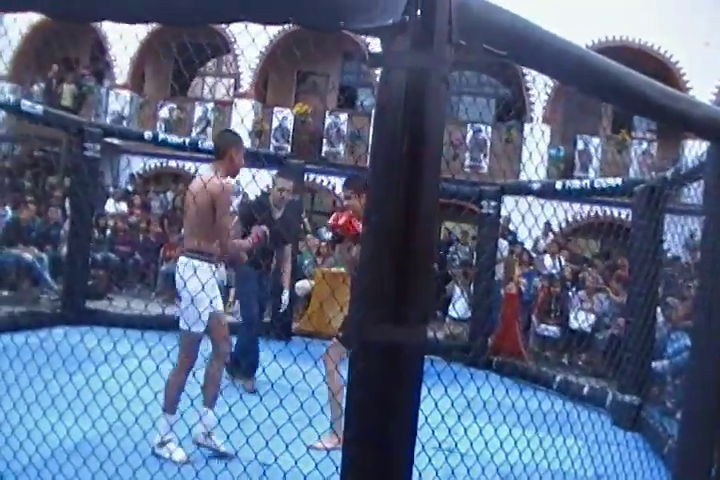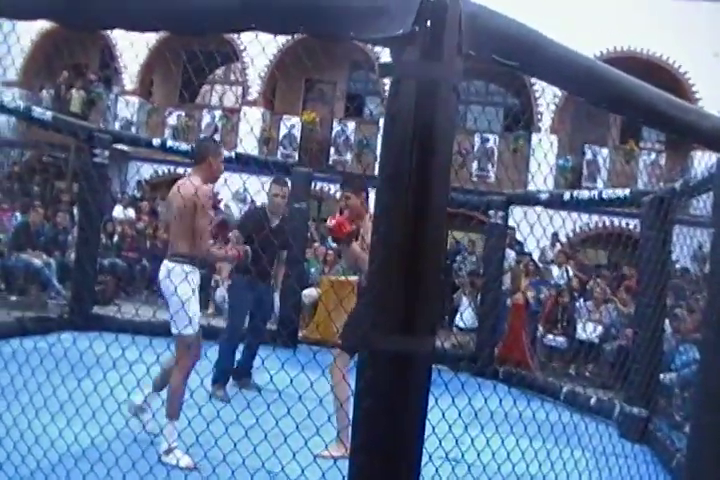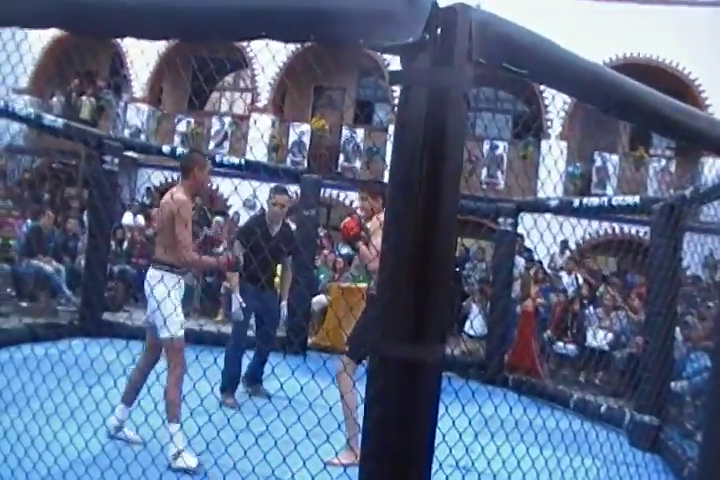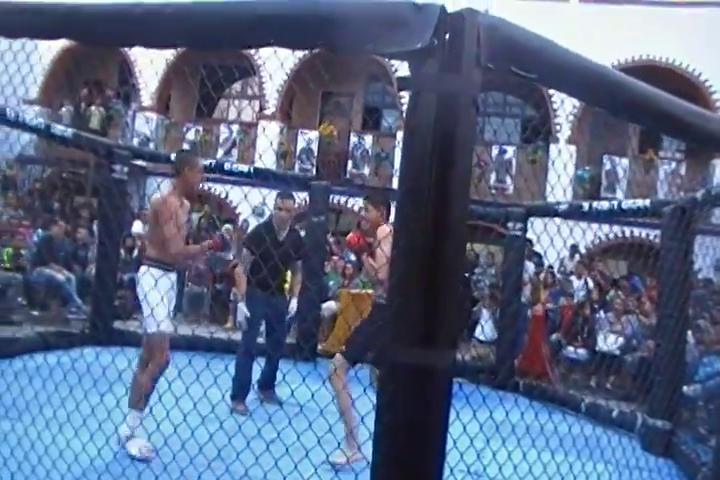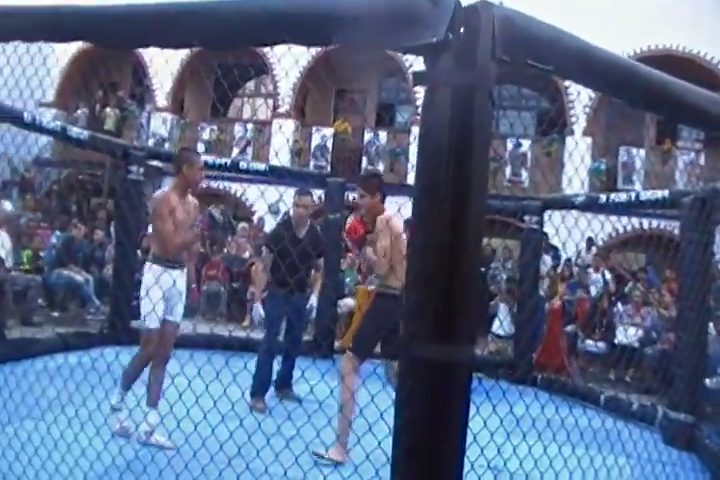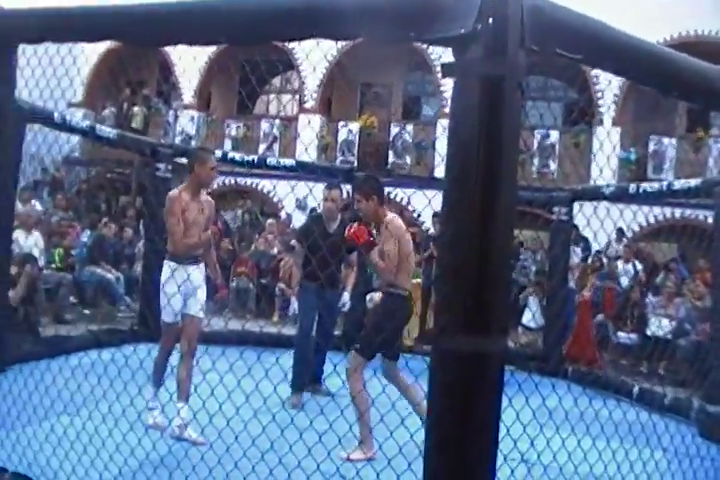
dt=0.2s
person 1, frame 1
left shoulder: (199, 182)
right shoulder: (220, 188)
right elbow: (228, 247)
right wrist: (254, 239)
left hip: (200, 267)
right hip: (198, 270)
left knee: (223, 347)
right knee: (187, 358)
left ankle: (206, 428)
right ankle: (163, 436)
person 1, frame 2
left shoulder: (180, 187)
right shoulder: (203, 191)
right elbow: (203, 250)
left wrist: (214, 227)
right wrist: (230, 254)
left hip: (177, 269)
right hip: (183, 273)
left knee: (189, 352)
right knee: (187, 358)
left ankle: (145, 400)
right ankle: (170, 445)
person 1, frame 3
left shoulder: (172, 198)
right shoulder: (181, 202)
right elbow: (186, 258)
right wrist: (220, 262)
left hip: (165, 278)
right hip: (165, 280)
left knee: (151, 356)
right knee: (177, 364)
left ankle: (118, 419)
right ankle: (177, 448)
person 1, frame 4
left shoulder: (183, 204)
right shoulder: (164, 202)
right elbow: (174, 252)
right wrist: (207, 247)
left hip: (168, 278)
right hip: (154, 277)
left knee: (149, 357)
right knee: (159, 358)
left ankle: (130, 427)
right ankle: (132, 432)
person 1, frame 5
left shoulder: (194, 205)
right shoulder: (163, 199)
right elbow: (171, 246)
left wrist: (191, 282)
right wrist: (199, 231)
left hip: (179, 276)
right hip: (158, 274)
left knee: (164, 354)
right knee: (148, 352)
left ankle: (149, 427)
right ankle: (118, 402)
person 1, frame 6
left shoulder: (208, 203)
right shoulder: (175, 198)
right elbow: (179, 244)
left wrist: (218, 279)
right wrist: (211, 234)
left hip: (198, 272)
right hip: (175, 271)
left knee: (189, 347)
right knee: (168, 344)
left ankle: (181, 421)
right ankle: (152, 403)
person 2, frame 1
right shoulder: (356, 224)
right elbow: (351, 266)
left wrist: (353, 241)
right wrist: (340, 241)
left knee: (332, 356)
left ankle: (336, 433)
person 2, frame 2
left shoulder: (370, 221)
right shoulder: (361, 222)
left elbow: (367, 265)
right elbow: (351, 266)
left wrist: (349, 239)
right wrist: (341, 242)
left knee: (339, 364)
left ankle: (343, 442)
person 2, frame 3
left shoulder: (378, 223)
right shoulder: (378, 225)
left elbow: (373, 265)
left wrist: (357, 241)
right wrist: (359, 242)
left hip: (379, 304)
left knee: (345, 369)
left ankle: (351, 449)
person 2, frame 4
left shoulder: (384, 235)
right shoulder: (386, 236)
left elbow: (377, 276)
left wrist: (363, 254)
right wrist: (367, 254)
left hip: (383, 312)
right hip: (391, 312)
left knee: (338, 368)
left ankle: (351, 447)
person 2, frame 5
left shoulder: (385, 223)
right shoulder: (388, 222)
left elbow: (380, 268)
left wrist: (362, 243)
right wrist: (364, 242)
left hip: (386, 300)
right hip: (392, 300)
left knee: (348, 367)
left ankle: (340, 448)
person 2, frame 6
left shoulder: (389, 225)
right shoulder: (388, 223)
left elbow: (388, 272)
left wrist: (367, 249)
right wrist: (369, 247)
left hip: (393, 302)
right hip: (395, 300)
left knee: (354, 368)
right knee: (391, 370)
left ankle: (367, 445)
right ankle: (428, 420)
person 3, frame 1
left shoulder: (288, 220)
right shoulder: (253, 207)
left elbow: (286, 257)
left wrist: (286, 290)
left hip: (264, 272)
right hip: (245, 268)
left knee: (254, 321)
right knee: (250, 318)
left ankle: (235, 364)
right ankle: (246, 372)
person 3, frame 2
left shoulder: (285, 227)
right shoulder: (252, 217)
left wrist: (276, 291)
left hip: (264, 284)
right hip: (242, 280)
left knee: (257, 332)
right knee: (233, 331)
left ankle: (242, 374)
right ankle: (219, 382)
person 3, frame 3
left shoulder: (288, 234)
right shoulder: (252, 226)
left elbow: (286, 268)
left wrist: (284, 298)
right wrist: (235, 294)
left hip: (268, 290)
right hip: (246, 288)
left knee: (268, 338)
right knee: (238, 339)
left ankle: (253, 380)
right ankle: (227, 390)
person 3, frame 4
left shoulder: (296, 239)
right shoulder: (259, 233)
left elbow: (296, 271)
right elbow: (242, 268)
left wrist: (294, 298)
right wrist: (240, 301)
left hip: (279, 297)
right hip: (256, 294)
left knee: (277, 344)
right knee: (248, 345)
left ankle: (266, 388)
right ankle: (238, 397)
person 3, frame 5
left shoulder: (316, 236)
right shoulder: (279, 231)
left elbow: (319, 270)
right elbow: (263, 268)
left wrist: (314, 295)
right wrist: (257, 300)
left hip: (300, 295)
right hip: (277, 293)
left knee: (294, 343)
right knee: (270, 342)
left ankle: (283, 386)
right ankle: (257, 394)
person 3, frame 6
left shoulder: (347, 231)
right shoulder: (309, 226)
left elbow: (351, 266)
right elbow: (297, 263)
left wrist: (347, 292)
right wrist: (293, 294)
left hip: (332, 291)
right hip: (309, 287)
left knee: (325, 339)
right knee: (304, 334)
left ankle: (314, 381)
right ankle: (298, 387)
